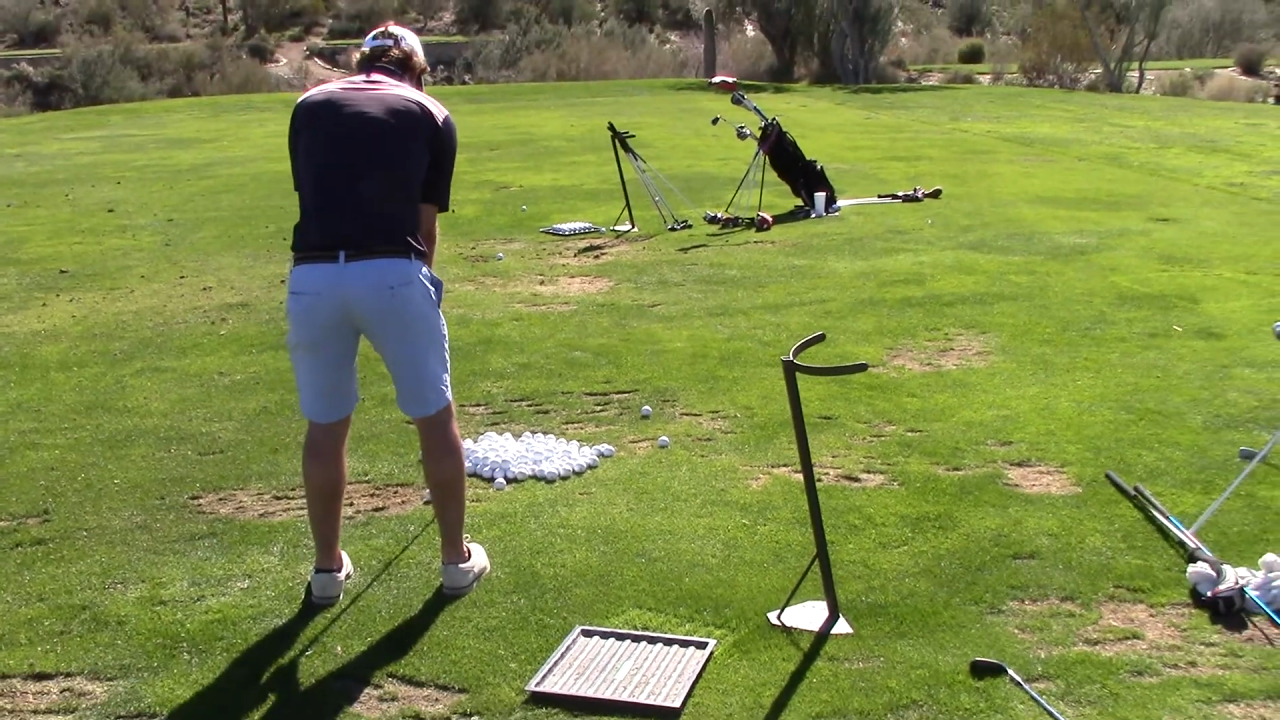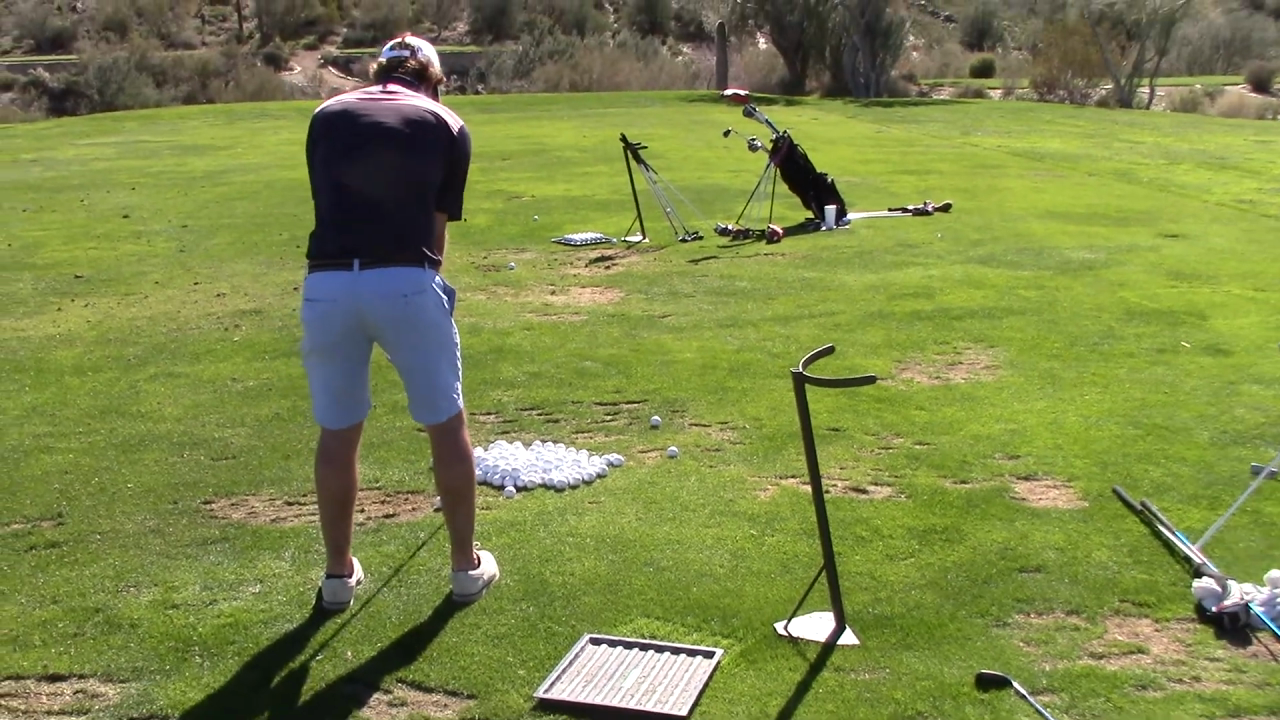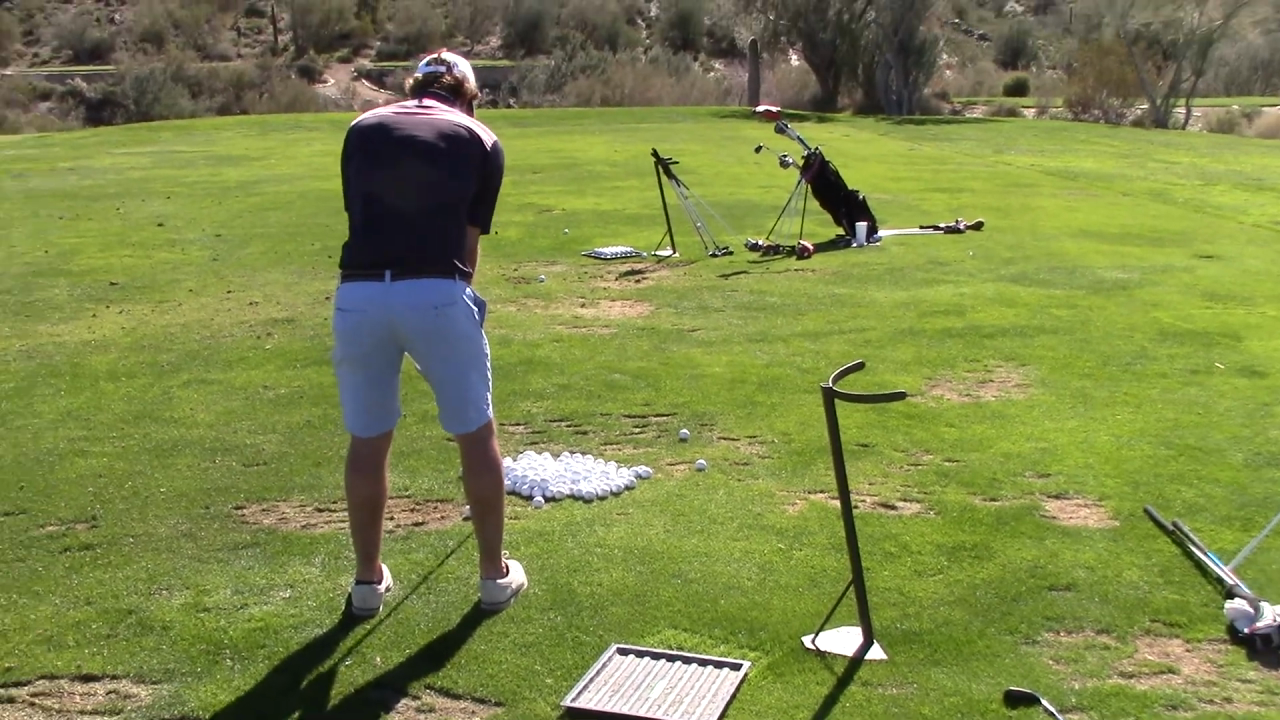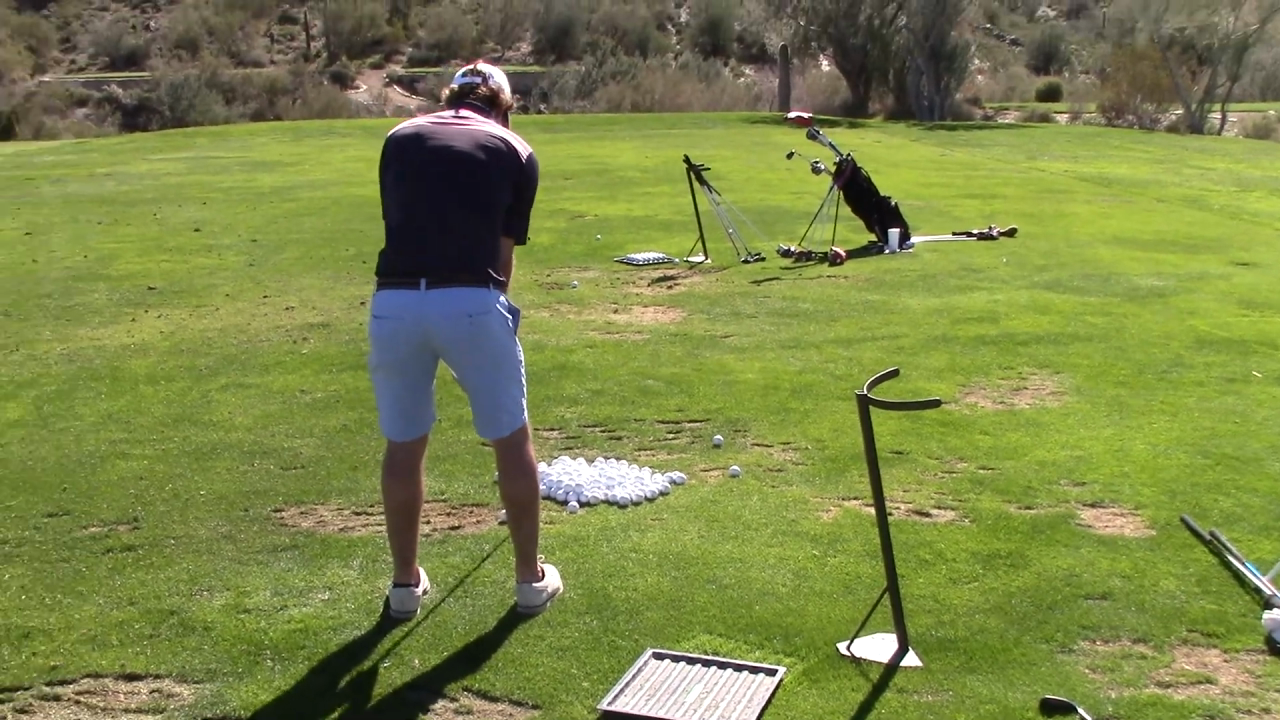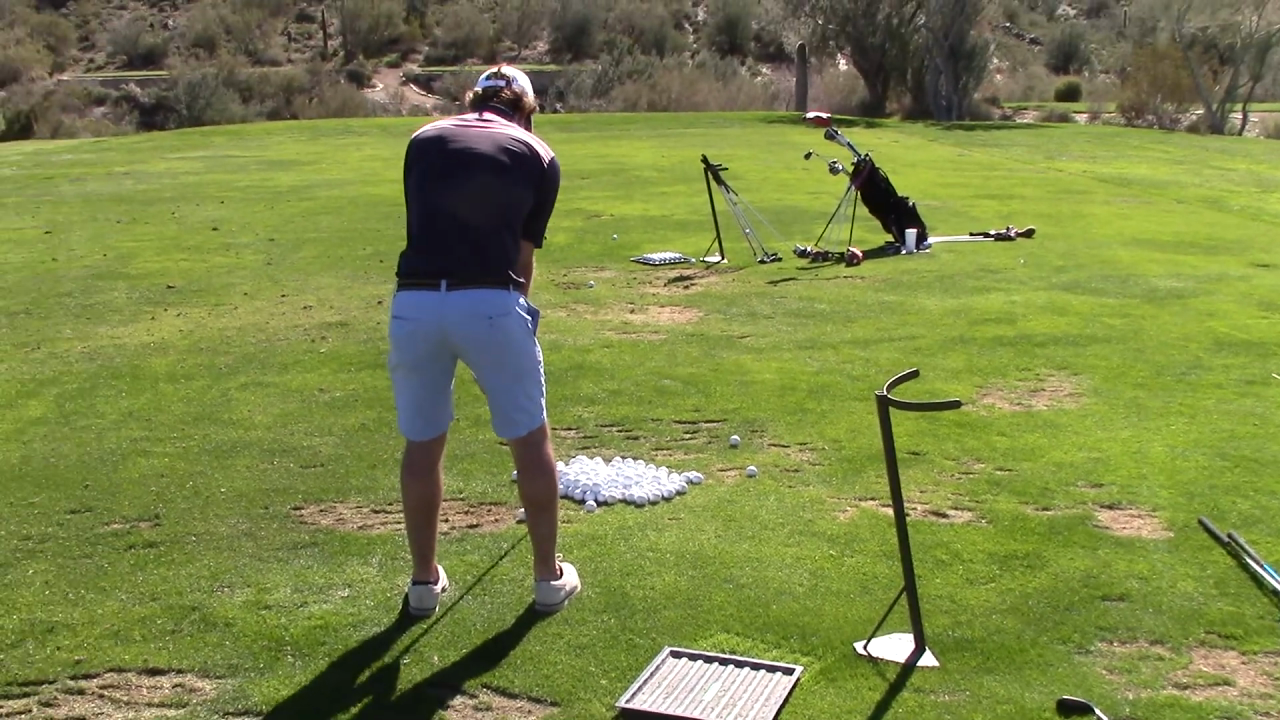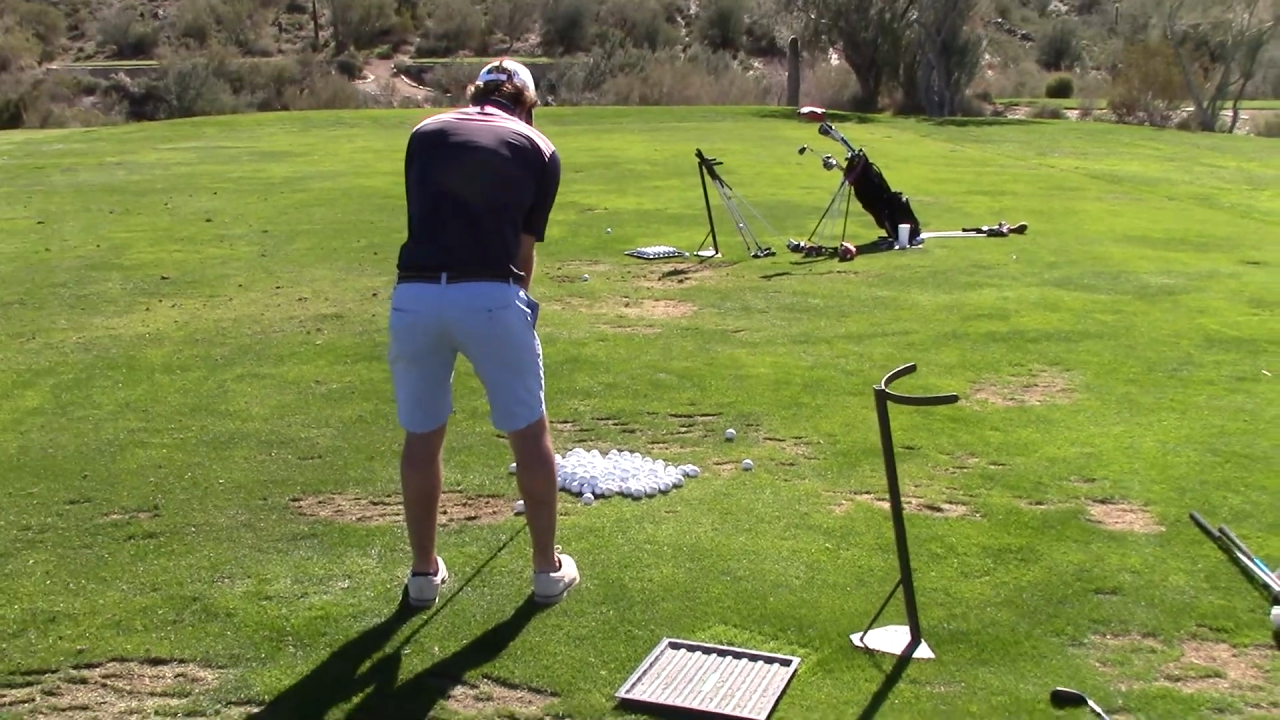
dt=0.1s
person 1, frame 1
left shoulder: (311, 104)
right shoulder: (432, 115)
left hip: (313, 276)
right hip: (393, 274)
left knee: (324, 427)
right knee: (435, 417)
left ankle: (328, 566)
right ankle: (457, 557)
person 1, frame 2
left shoulder: (328, 114)
right shoulder: (447, 125)
left hip: (328, 283)
right hip: (406, 283)
left knee: (337, 433)
right knee: (447, 425)
left ankle: (339, 572)
right ankle: (466, 564)
person 1, frame 3
left shoulder: (363, 127)
right shoulder: (481, 140)
left hip: (360, 293)
right hip: (437, 293)
left knee: (367, 441)
right knee: (476, 435)
left ankle: (368, 578)
right ankle: (494, 573)
person 1, frame 4
left shoulder: (400, 137)
right shoulder: (516, 151)
left hip: (395, 301)
right hip: (471, 301)
left knee: (403, 445)
right knee: (511, 440)
left ankle: (405, 581)
right ankle: (530, 576)
person 1, frame 5
left shoulder: (424, 139)
right shoulder: (538, 154)
left hip: (416, 301)
right hip: (491, 303)
left knee: (422, 445)
right knee: (530, 440)
left ankle: (424, 579)
right ankle: (549, 575)
person 1, frame 6
left shoulder: (425, 132)
right shoulder: (539, 149)
left hip: (416, 294)
right hip: (490, 296)
left knee: (421, 437)
right knee: (529, 432)
left ankle: (424, 570)
right ankle: (547, 567)
